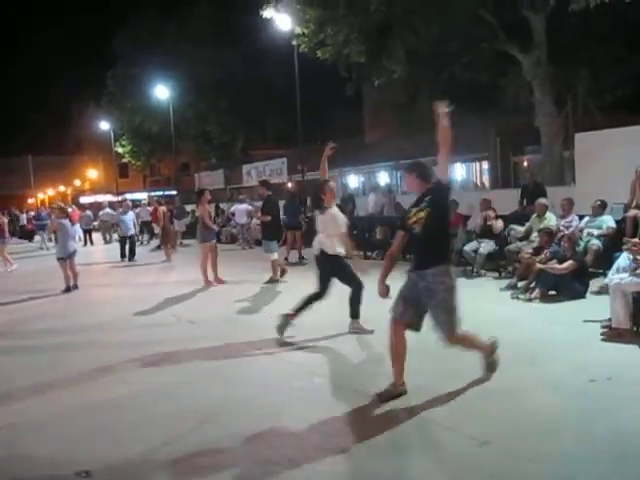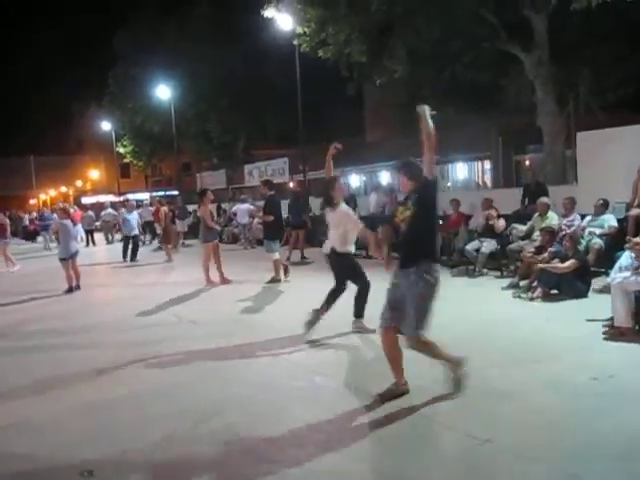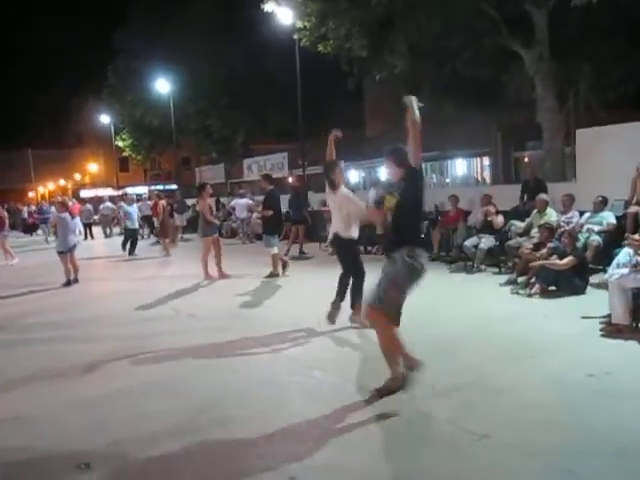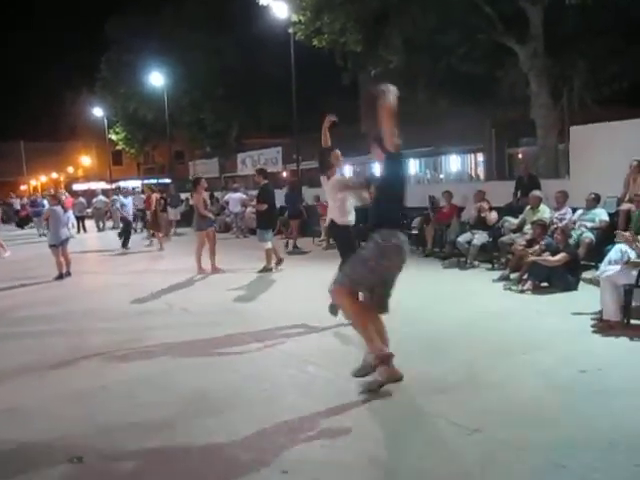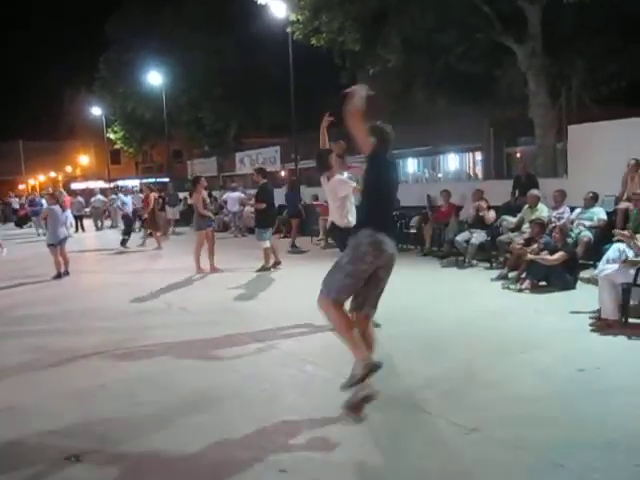
dt=0.1s
person 1, frame 1
left shoulder: (439, 192)
right shoulder: (411, 211)
left elbow: (444, 150)
right elbow: (395, 248)
left wrist: (441, 116)
right wrist: (383, 278)
left hip: (438, 274)
right hip: (416, 275)
left knee: (450, 336)
right knee: (396, 326)
left ankle: (487, 348)
right ankle: (398, 383)
person 1, frame 2
left shoulder: (425, 192)
right shoulder: (408, 207)
left elbow: (429, 147)
right elbow: (402, 241)
left wrist: (425, 116)
left hip: (422, 273)
right hip: (405, 273)
left knee: (414, 338)
right knee: (387, 331)
left ankle: (453, 362)
right ankle: (400, 383)
person 1, frame 3
left shoulder: (413, 178)
right shoulder: (402, 189)
left elbow: (414, 132)
left wrist: (411, 104)
left hip: (407, 257)
right hip: (398, 257)
left knee: (373, 312)
right knee: (385, 322)
left ankle: (407, 360)
right ankle: (397, 375)
person 1, frame 4
left shoulder: (394, 159)
right shoulder: (391, 169)
left elbow: (387, 115)
left wrist: (388, 92)
left hip: (386, 240)
right hip: (395, 243)
left knee: (340, 289)
right knee: (371, 310)
left ankle: (378, 349)
right ankle: (388, 369)
person 1, frame 5
left shoulder: (380, 159)
right shoulder: (386, 166)
left elbow: (354, 118)
left wrist: (358, 93)
left hip: (369, 240)
right hip: (385, 245)
left knee: (328, 301)
right knee: (360, 315)
left ankle: (363, 358)
right ankle: (366, 361)
person 2, frame 1
left shoulder: (322, 209)
right shoulder: (335, 215)
left elbow: (323, 178)
right elbow: (345, 240)
left wrist: (325, 157)
left hip: (321, 255)
right hip: (333, 257)
left knee: (321, 292)
right knee: (357, 285)
left ankle: (290, 316)
right ankle: (354, 323)
person 2, frame 2
left shoulder: (329, 206)
right shoulder: (345, 212)
left elbow: (329, 176)
right elbow: (364, 232)
left wrist: (329, 156)
right wrist: (375, 249)
left hip: (331, 252)
right hip: (343, 254)
left knee: (339, 287)
right knee: (364, 284)
left ankle: (320, 311)
right ankle: (358, 322)
person 2, frame 3
left shoulder: (330, 189)
right shoulder: (346, 195)
left elbow: (330, 161)
right elbow: (365, 211)
left wrist: (331, 141)
left hip: (335, 237)
right hip: (346, 239)
left knee: (347, 272)
right knee: (358, 274)
left ankle: (337, 303)
right ankle: (355, 314)
person 2, frame 4
left shoulder: (326, 176)
right shoulder: (339, 179)
left elbow: (326, 148)
right elbow: (360, 188)
left wrist: (325, 127)
left hip: (334, 224)
right hip: (342, 225)
left knee: (346, 259)
right knee: (350, 261)
person 2, frame 5
left shoulder: (326, 179)
right shoulder: (340, 181)
right elbow: (359, 189)
left wrist: (324, 126)
left hip: (335, 227)
right hip: (343, 228)
